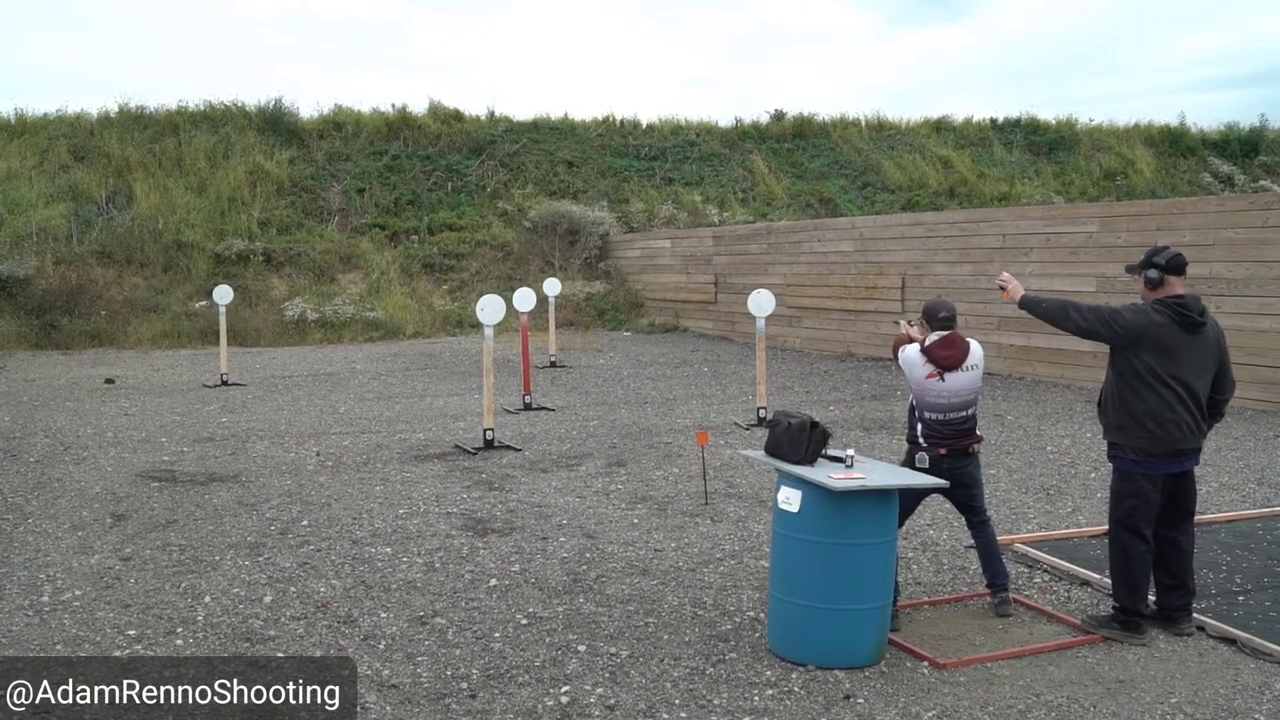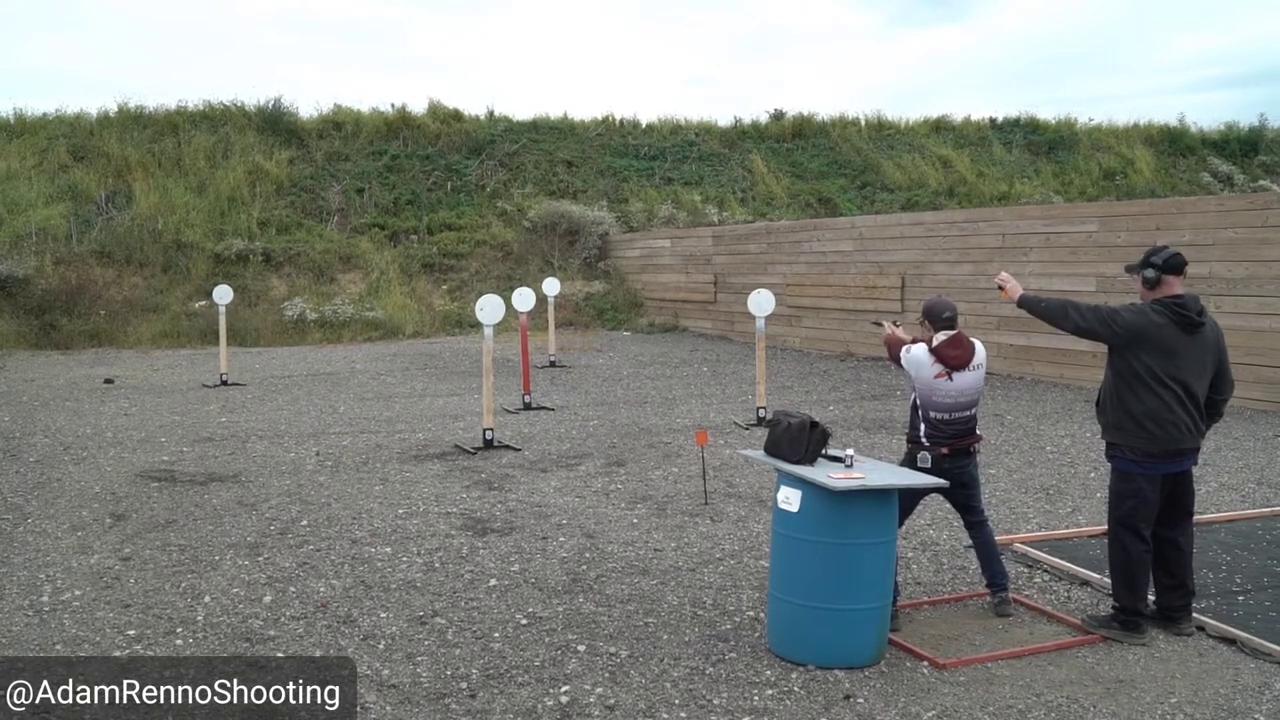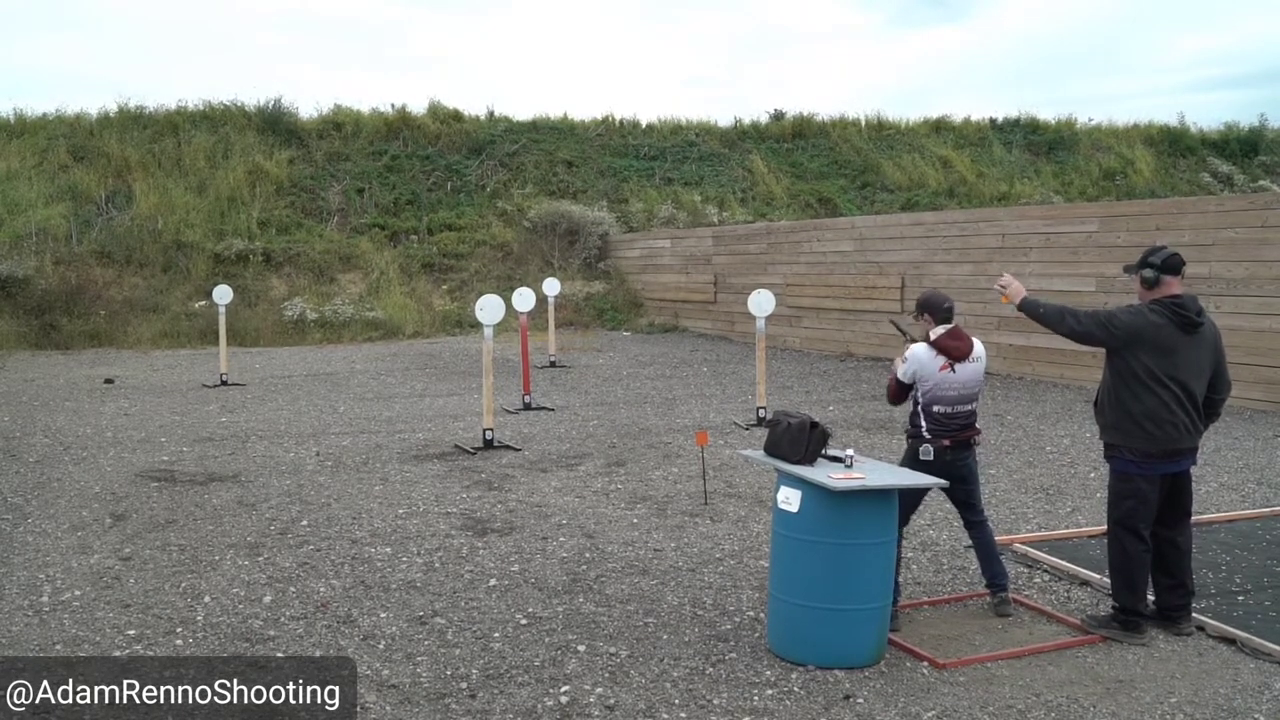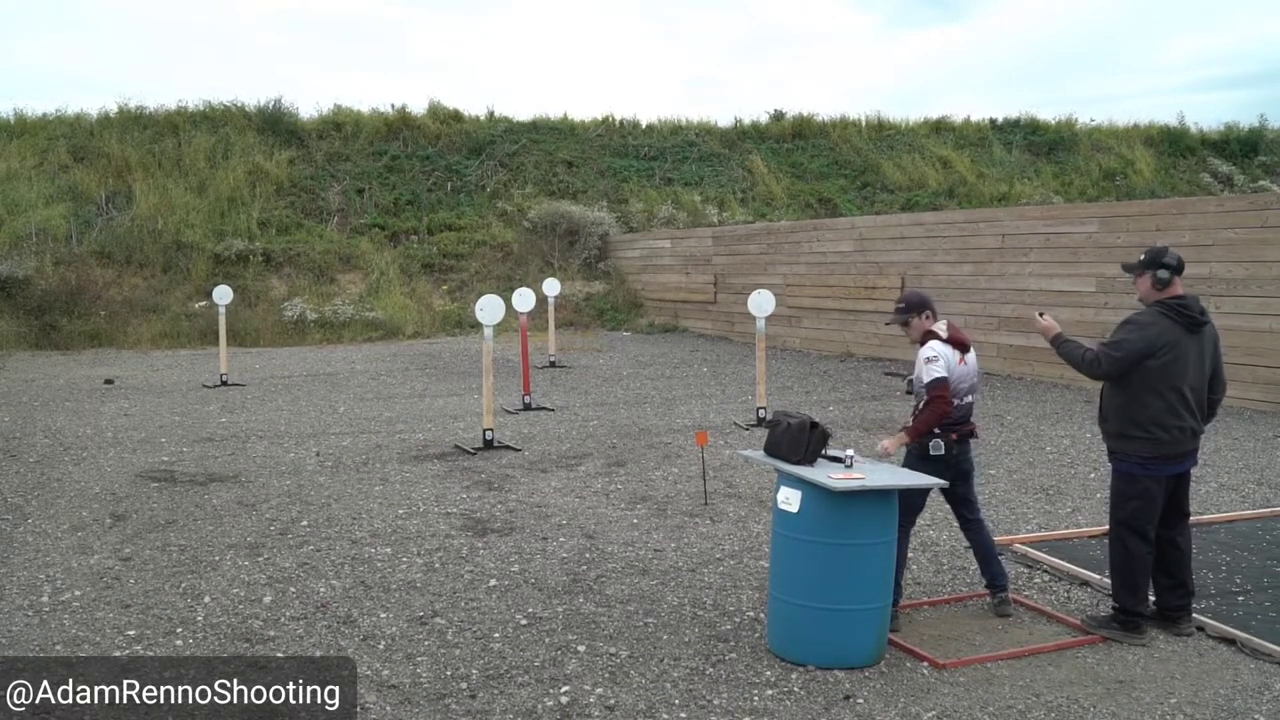
dt=0.5s
person 1, frame 1
left shoulder: (1138, 320)
right shoulder: (1209, 327)
left elbow: (1076, 316)
right elbow: (1223, 388)
left wrist: (1023, 298)
right wrist: (1199, 428)
left hip: (1141, 451)
right hip: (1183, 450)
left knee: (1131, 532)
right knee: (1176, 530)
left ankle: (1129, 619)
right ankle: (1177, 611)
person 1, frame 2
left shoulder: (1137, 321)
right shoulder: (1208, 327)
left elbow: (1075, 316)
right elbow: (1222, 388)
left wrist: (1022, 297)
left hip: (1139, 452)
right hip: (1182, 450)
left knee: (1130, 532)
right knee: (1175, 530)
left ankle: (1129, 619)
right ankle: (1176, 611)
person 1, frame 3
left shoulder: (1136, 322)
right shoulder: (1206, 326)
left elbow: (1075, 322)
right elbow: (1219, 389)
left wrist: (1023, 301)
left hip: (1138, 452)
right hip: (1180, 450)
left knee: (1130, 532)
right knee: (1173, 530)
left ankle: (1129, 619)
right ankle: (1176, 611)
person 1, frame 4
left shoulder: (1146, 325)
right shoulder: (1203, 327)
left elbow: (1099, 364)
right elbow: (1215, 388)
left wrist: (1057, 338)
left hip: (1142, 453)
right hip: (1181, 449)
left knee: (1131, 533)
right knee: (1172, 529)
left ankle: (1130, 619)
right ankle: (1176, 611)
person 2, frame 1
left shoulder: (912, 355)
right shoulder: (975, 351)
left wrist: (907, 336)
right wrist: (920, 340)
left hip: (923, 461)
right hip: (964, 460)
right knee: (980, 523)
left ankle: (887, 606)
right ankle: (1001, 594)
person 2, frame 2
left shoulder: (918, 357)
right shoulder: (977, 351)
left elbow: (898, 352)
left wrist: (892, 337)
right wrist: (907, 339)
left hip: (923, 460)
right hip: (963, 459)
right knee: (977, 522)
left ankle: (887, 606)
right ankle: (1000, 594)
person 2, frame 3
left shoulder: (917, 354)
right shoulder: (977, 349)
left elbow: (895, 396)
left wrist: (900, 368)
left hip: (924, 454)
right hip: (963, 453)
right knee: (976, 521)
left ankle: (887, 605)
right ankle: (1000, 594)
person 2, frame 4
left shoulder: (932, 351)
right shoulder: (962, 346)
left elbow: (940, 407)
left wrist: (900, 438)
right wrist: (923, 387)
left hip: (930, 449)
right hip: (960, 447)
left knee: (898, 525)
right knee: (972, 519)
left ankle: (888, 607)
right ankle: (1000, 593)
